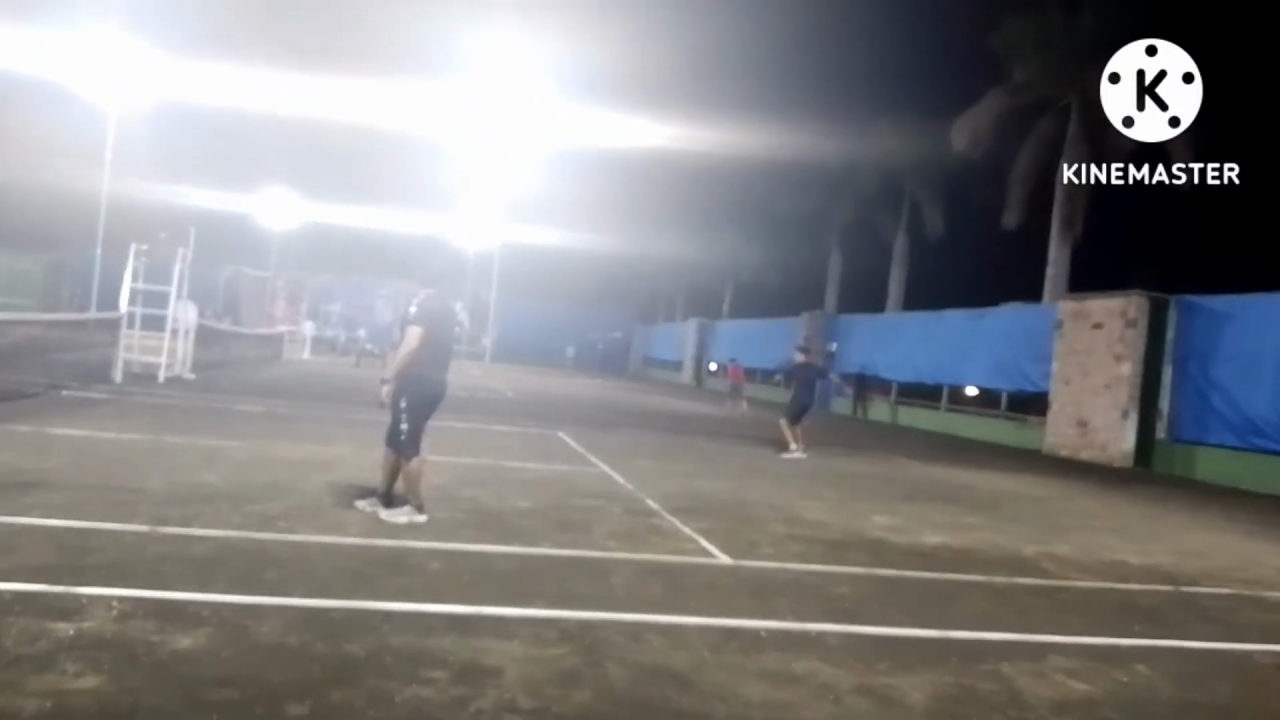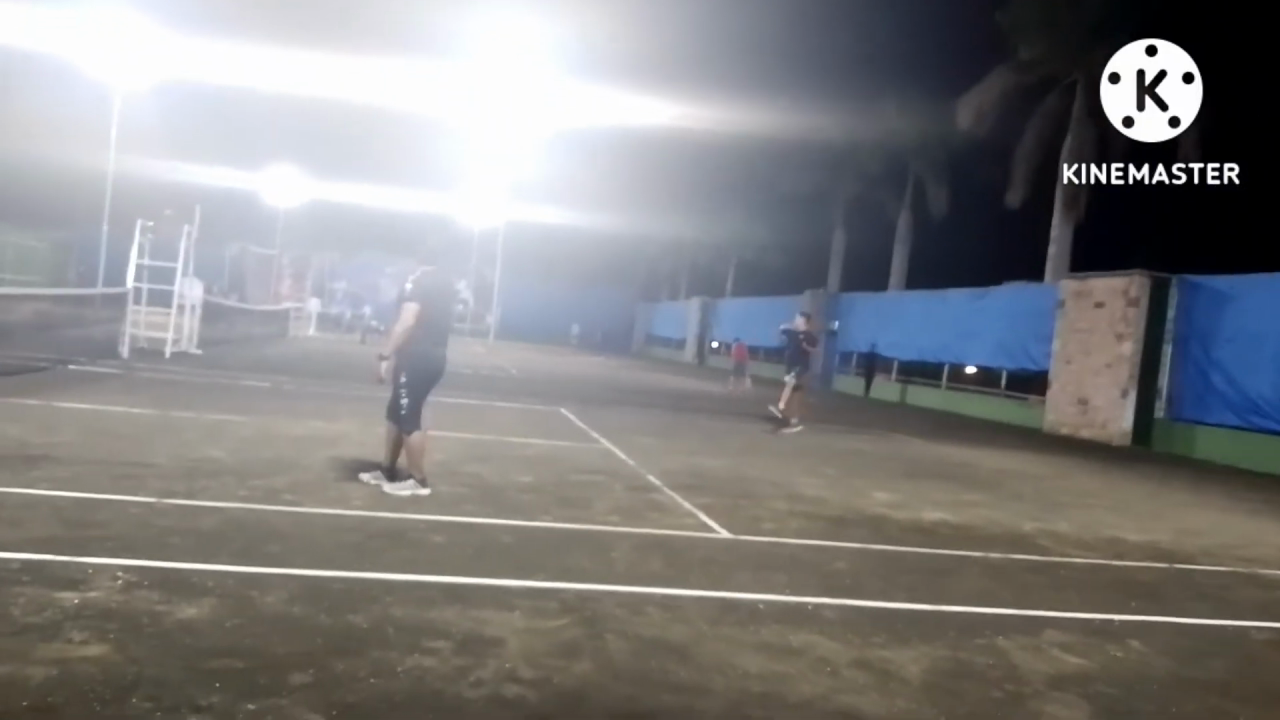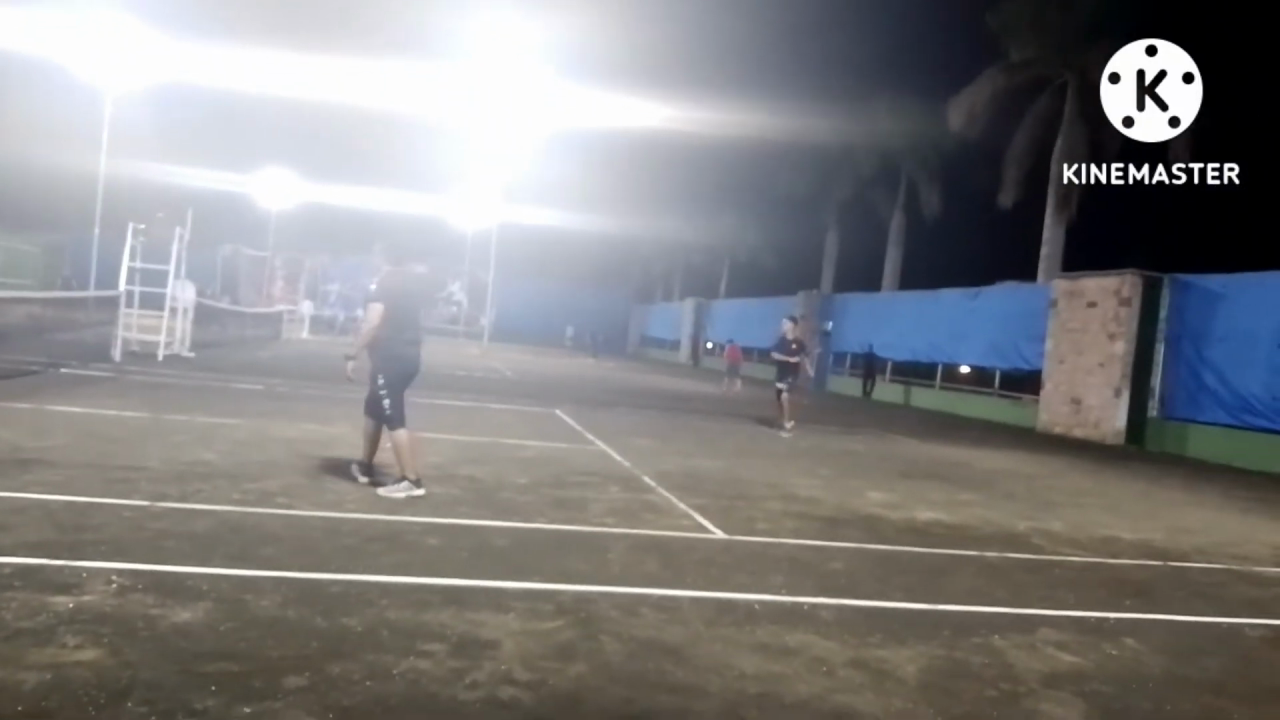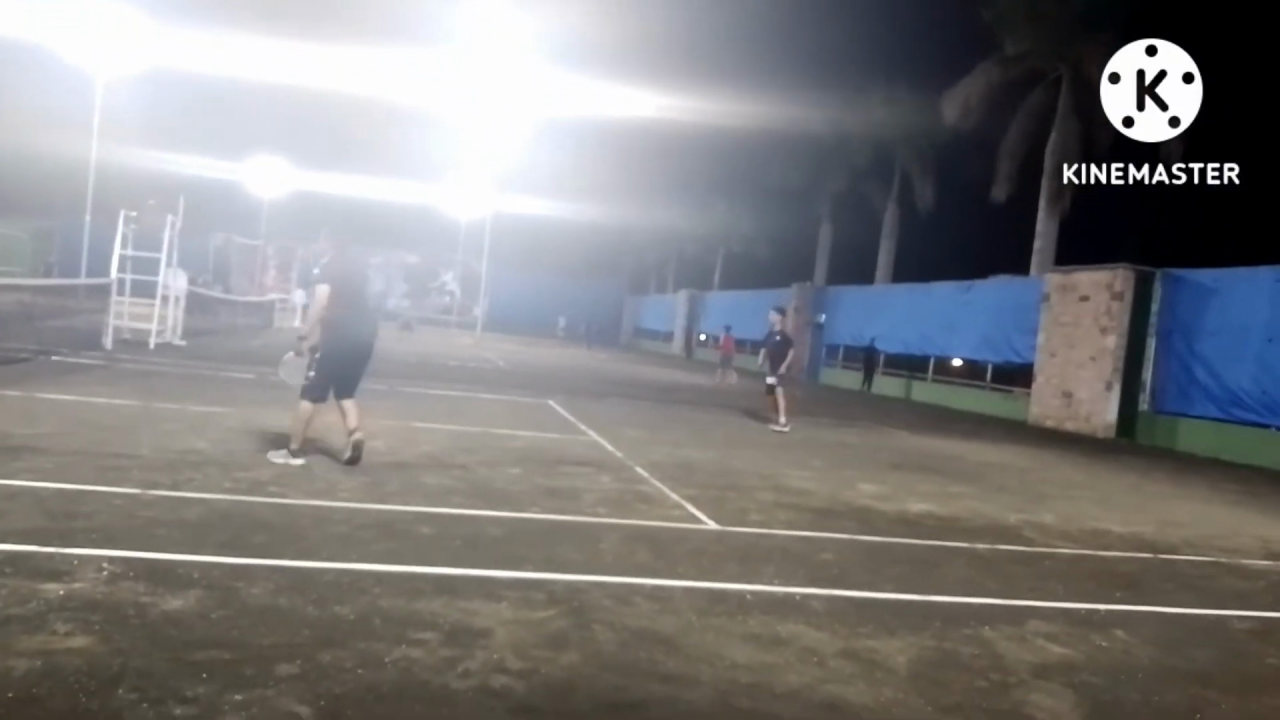
dt=0.5s
person 1, frame 1
left shoulder: (423, 304)
right shoulder: (444, 308)
left elbow: (410, 345)
left wrist: (388, 378)
left hip: (417, 384)
right hip: (432, 383)
left knee: (407, 446)
right knee: (394, 441)
left ankle: (414, 507)
right ankle: (384, 497)
person 1, frame 2
left shoulder: (419, 281)
right shoulder: (445, 284)
left elbow: (407, 321)
left wrist: (386, 356)
left hip: (416, 360)
right hip: (433, 358)
left knee: (408, 420)
right knee: (396, 414)
left ankle: (418, 480)
right ankle: (387, 471)
person 1, frame 3
left shoulder: (384, 282)
right shoulder: (412, 283)
left elbow: (372, 322)
left wrist: (352, 355)
left hip: (390, 359)
right hip: (408, 356)
left knee: (393, 419)
right knee: (373, 410)
left ankle: (411, 481)
right ankle: (365, 467)
person 1, frame 4
left shoulder: (328, 267)
right shoulder: (360, 267)
left elbow: (320, 303)
left wrist: (304, 337)
left hip: (339, 338)
right hip: (365, 337)
left knee: (311, 394)
right knee: (346, 393)
left ankle: (293, 451)
right ankle: (355, 435)
